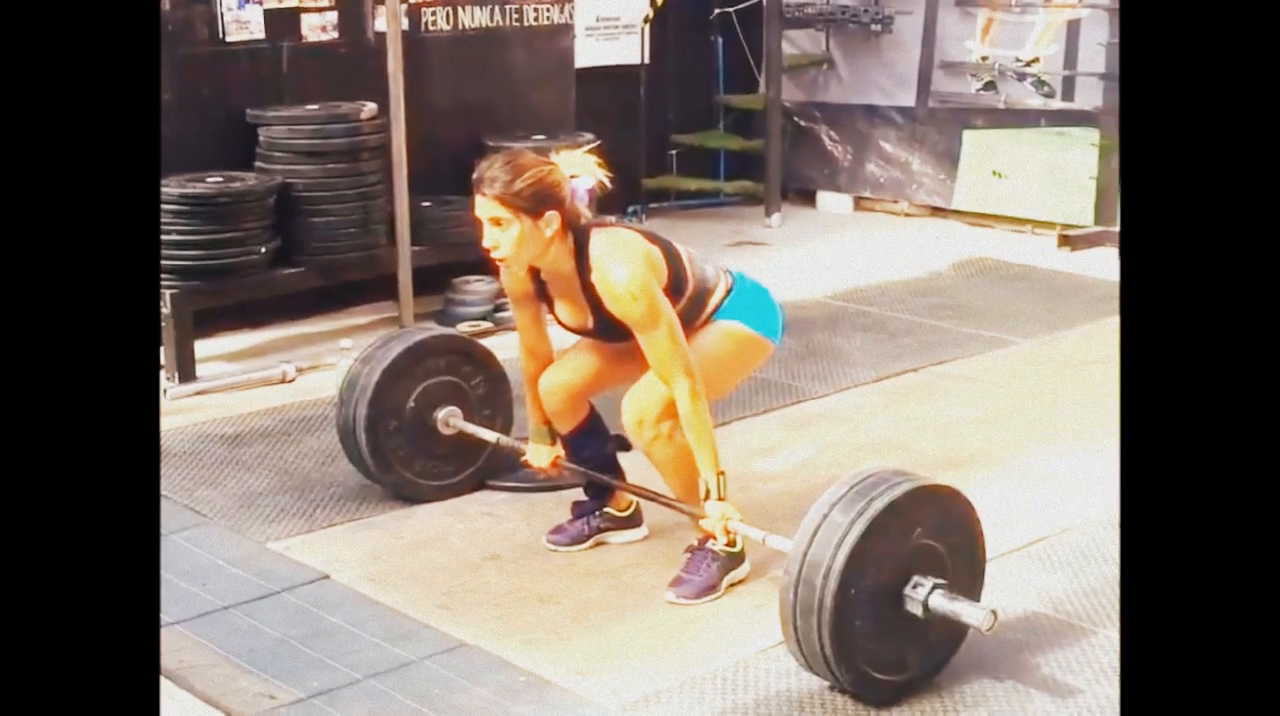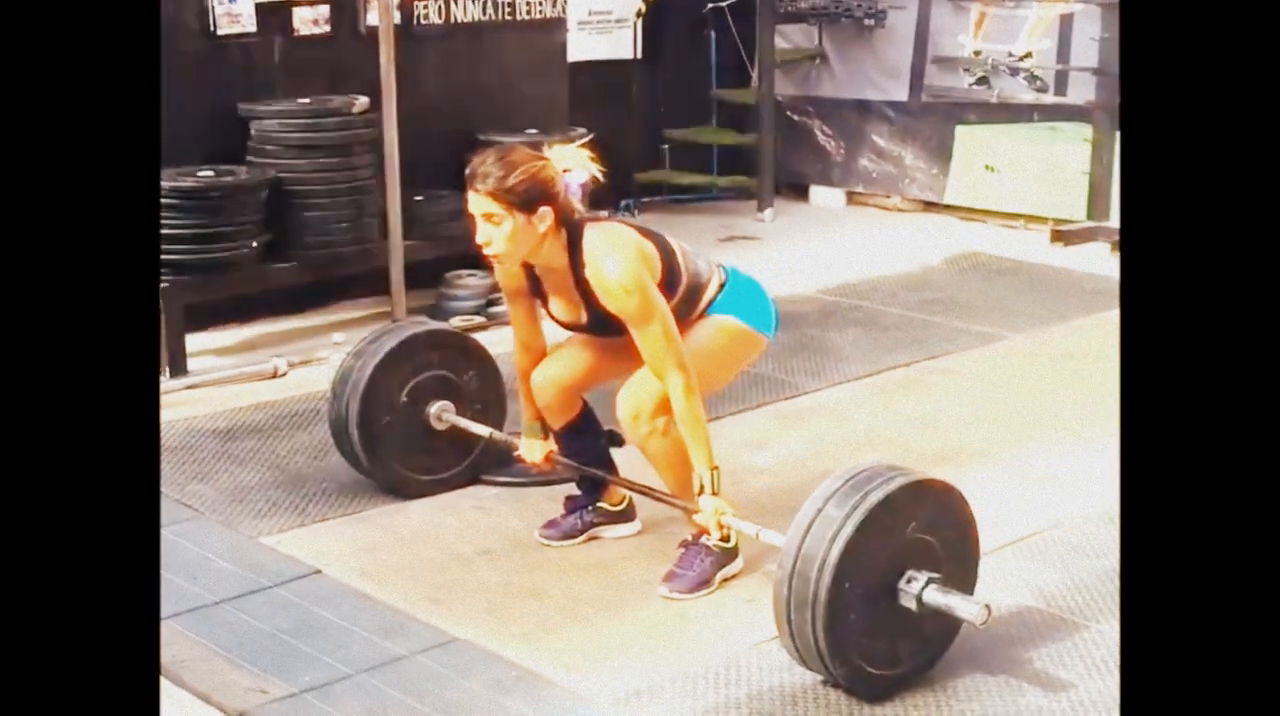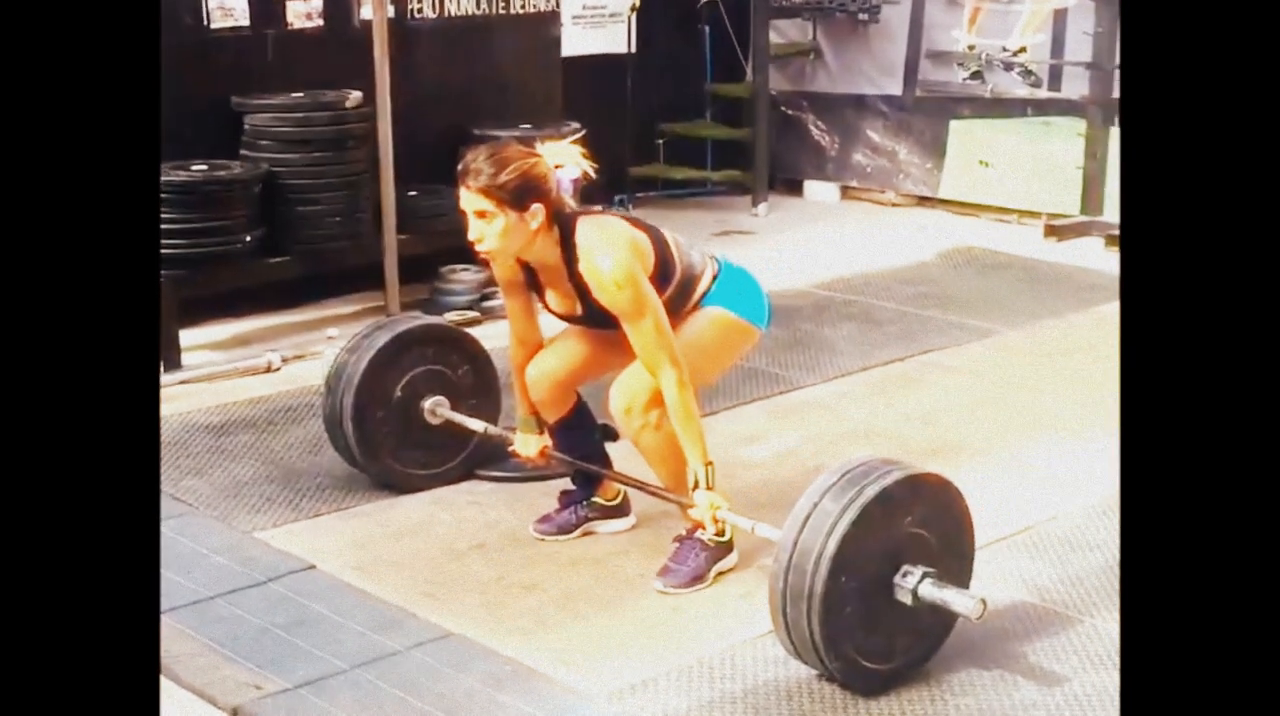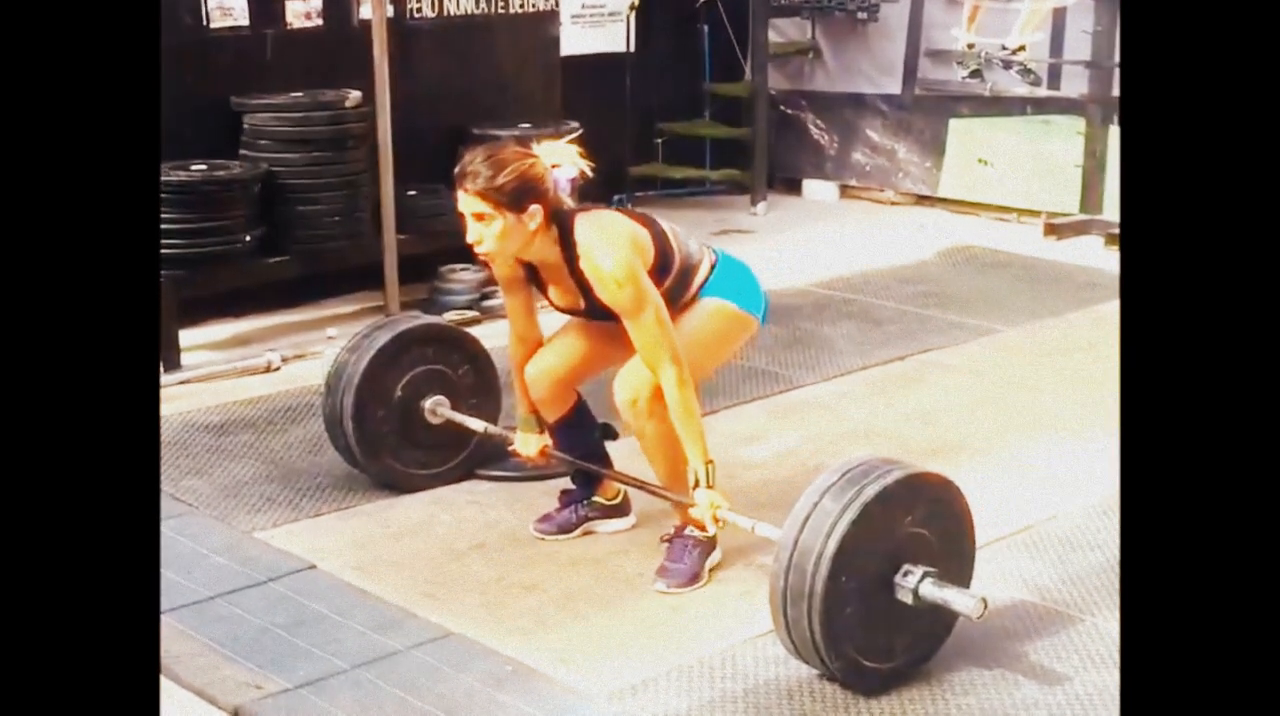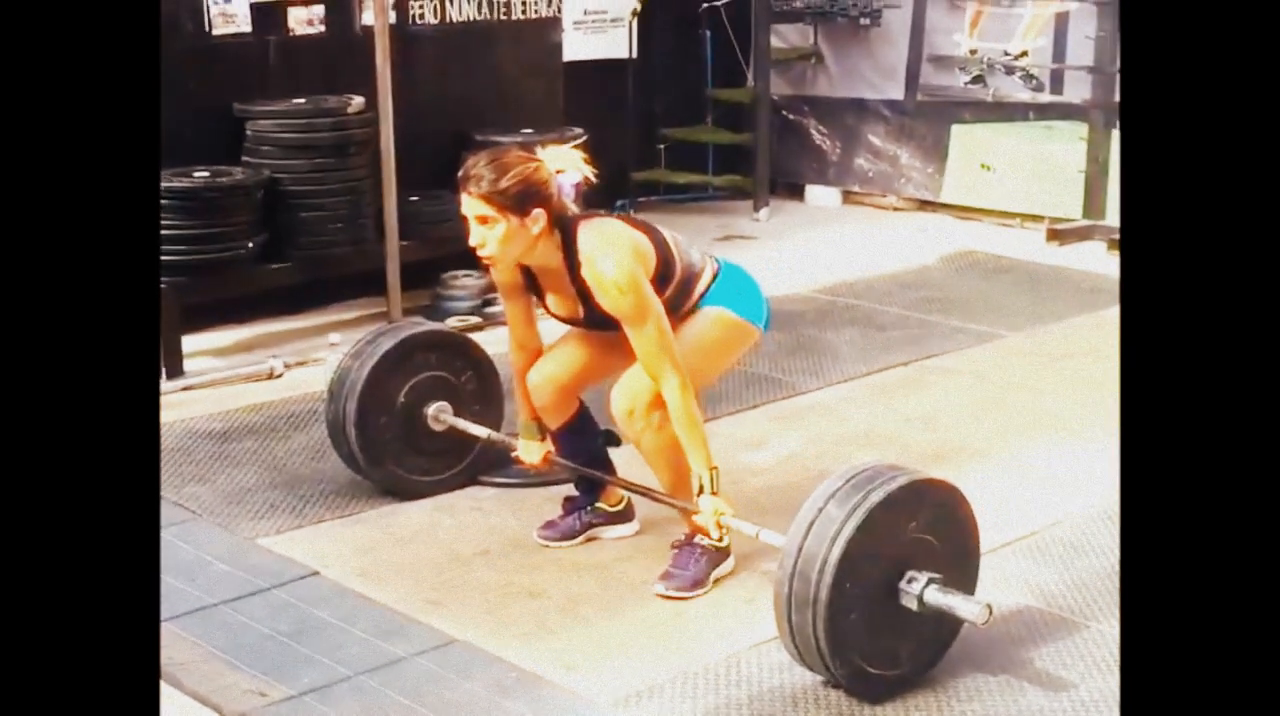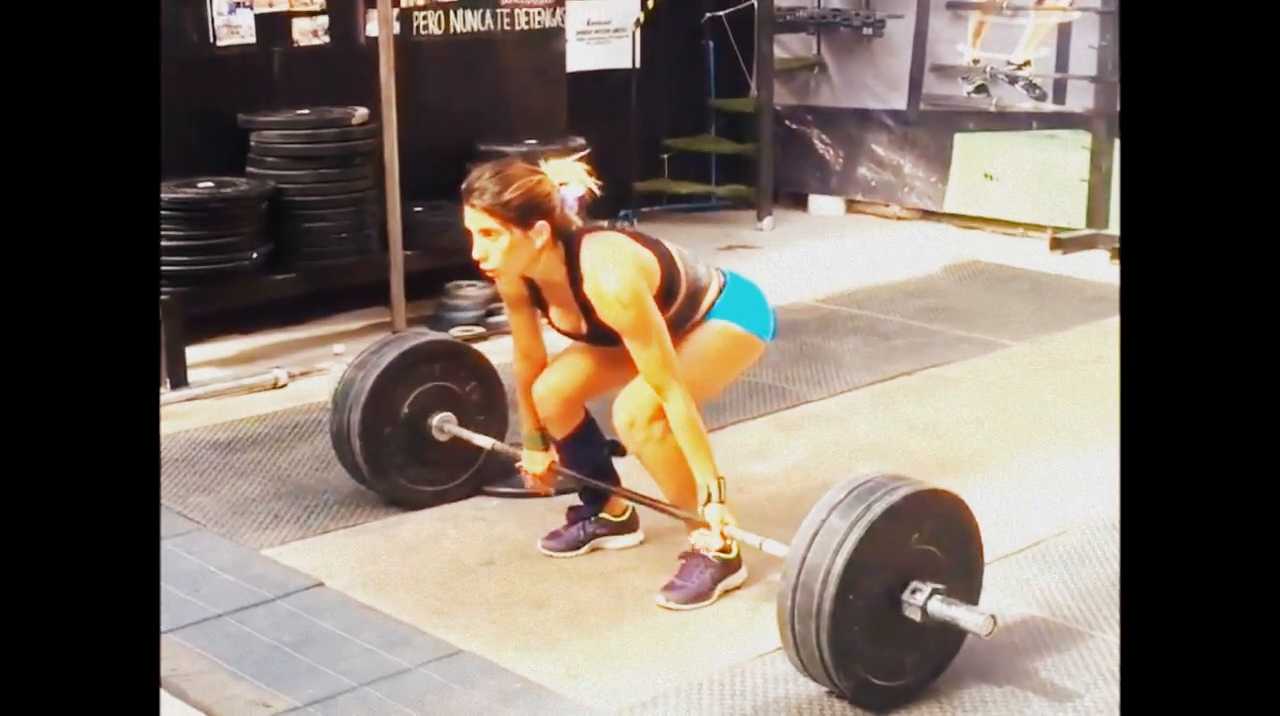
dt=0.2s
person 1, frame 1
left shoulder: (615, 271)
right shoulder: (519, 268)
left elbow: (684, 384)
right elbow: (535, 355)
left wrist: (714, 492)
right wrist: (540, 434)
left hip: (737, 314)
right hip: (671, 315)
left knee: (643, 411)
right knee: (557, 387)
left ankle: (720, 543)
right ankle: (615, 509)
person 1, frame 2
left shoulder: (609, 266)
right shoulder: (513, 262)
left elbow: (678, 379)
right elbow: (528, 350)
left wrist: (708, 487)
right wrist: (532, 430)
left hip: (730, 309)
right hip: (665, 310)
left knee: (638, 406)
right knee: (550, 383)
left ankle: (714, 540)
right ankle: (608, 503)
person 1, frame 3
left shoulder: (602, 260)
right shoulder: (510, 255)
left elbow: (669, 374)
right elbow: (524, 344)
left wrist: (702, 481)
right wrist: (528, 424)
left hip: (724, 300)
right hip: (658, 300)
left knee: (632, 399)
right knee: (543, 377)
left ankle: (707, 533)
right ankle: (602, 498)
person 1, frame 4
left shoulder: (602, 256)
right shoulder: (509, 253)
left elbow: (670, 370)
right elbow: (524, 341)
left wrist: (702, 478)
right wrist: (528, 422)
left hip: (721, 292)
right hip: (658, 296)
left knee: (635, 391)
right knee: (544, 375)
left ankle: (696, 529)
right ankle: (601, 497)
person 1, frame 5
left shoulder: (604, 264)
right shoulder: (510, 260)
left elbow: (670, 378)
right elbow: (525, 349)
left wrist: (706, 486)
right wrist: (530, 430)
left hip: (722, 300)
right hip: (658, 303)
left knee: (633, 400)
right knee: (547, 382)
left ankle: (708, 538)
right ankle: (605, 503)
person 1, frame 6
left shoulder: (607, 279)
right shoulder: (516, 272)
left elbow: (672, 392)
right elbow: (528, 361)
left wrist: (712, 496)
right wrist: (534, 442)
left hip: (729, 313)
right hip: (663, 316)
left knee: (635, 411)
right knee: (552, 393)
left ankle: (716, 549)
right ankle: (610, 514)
